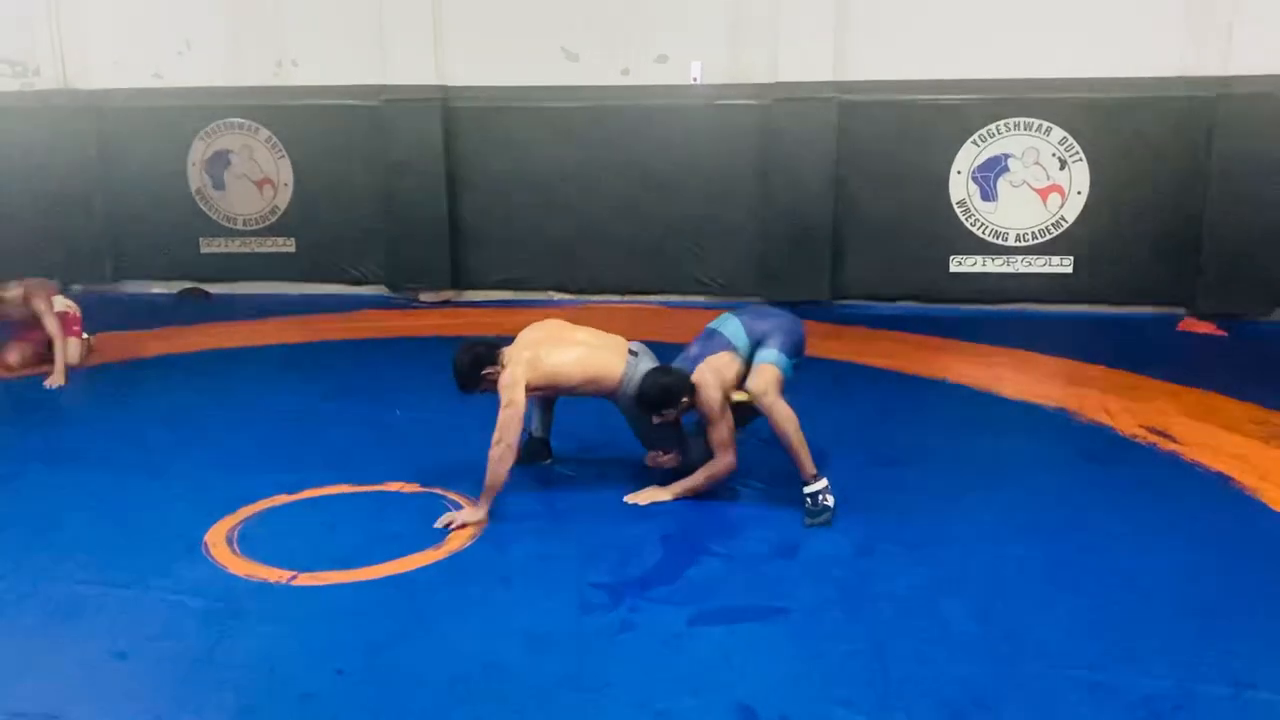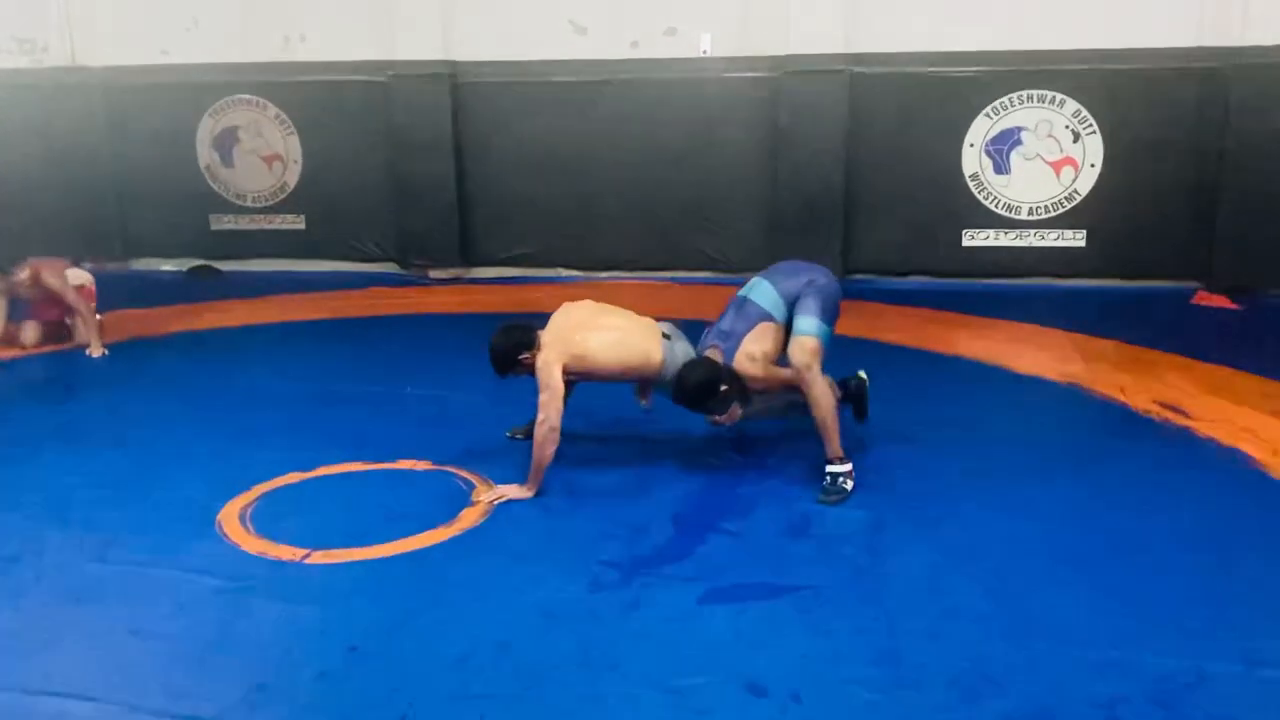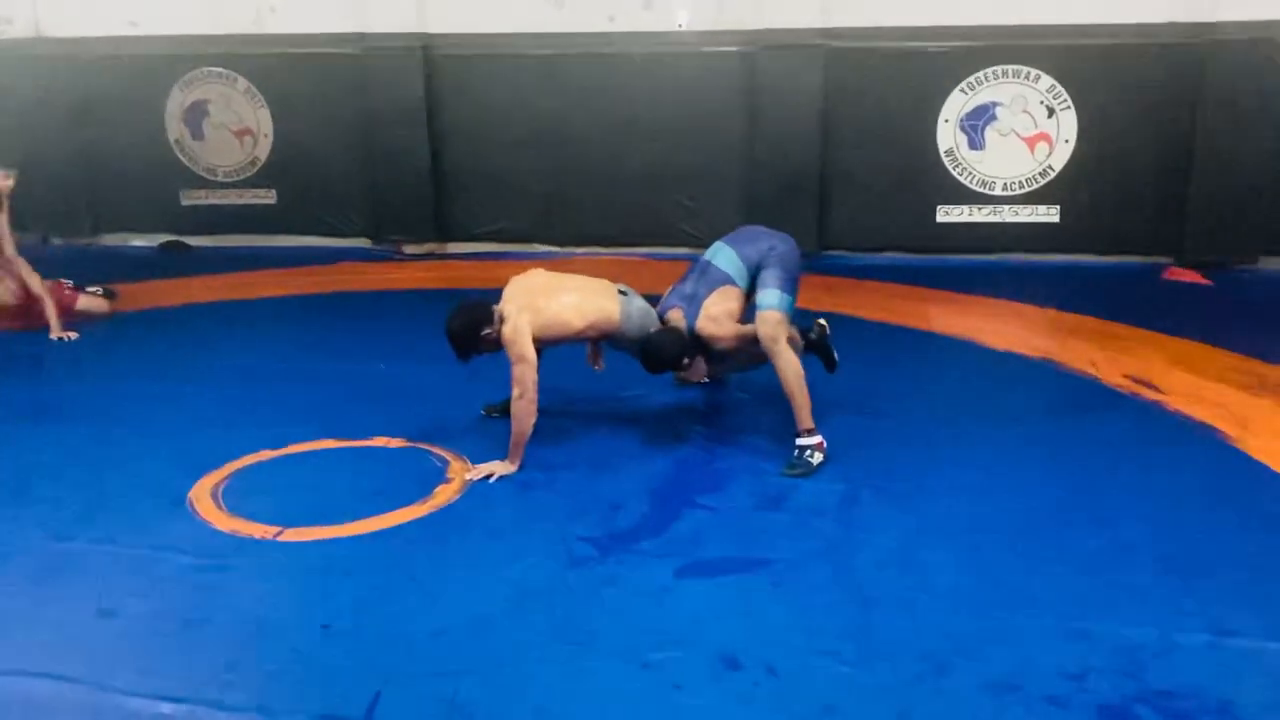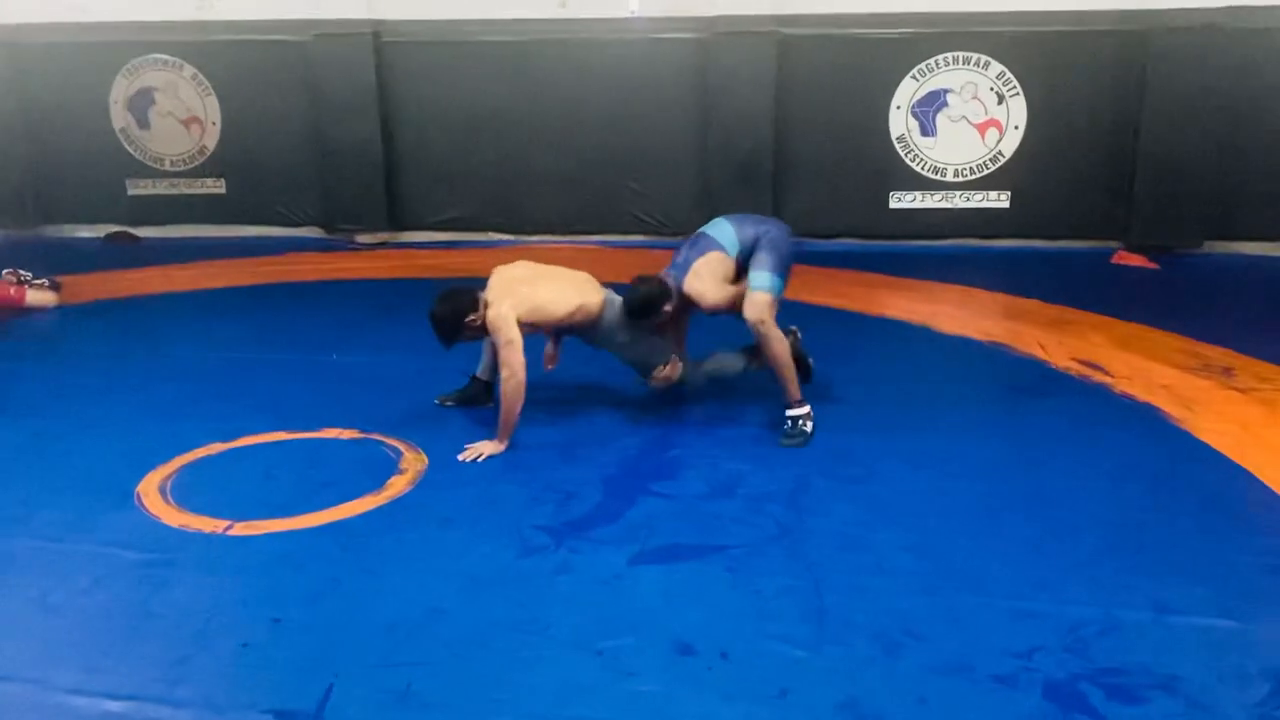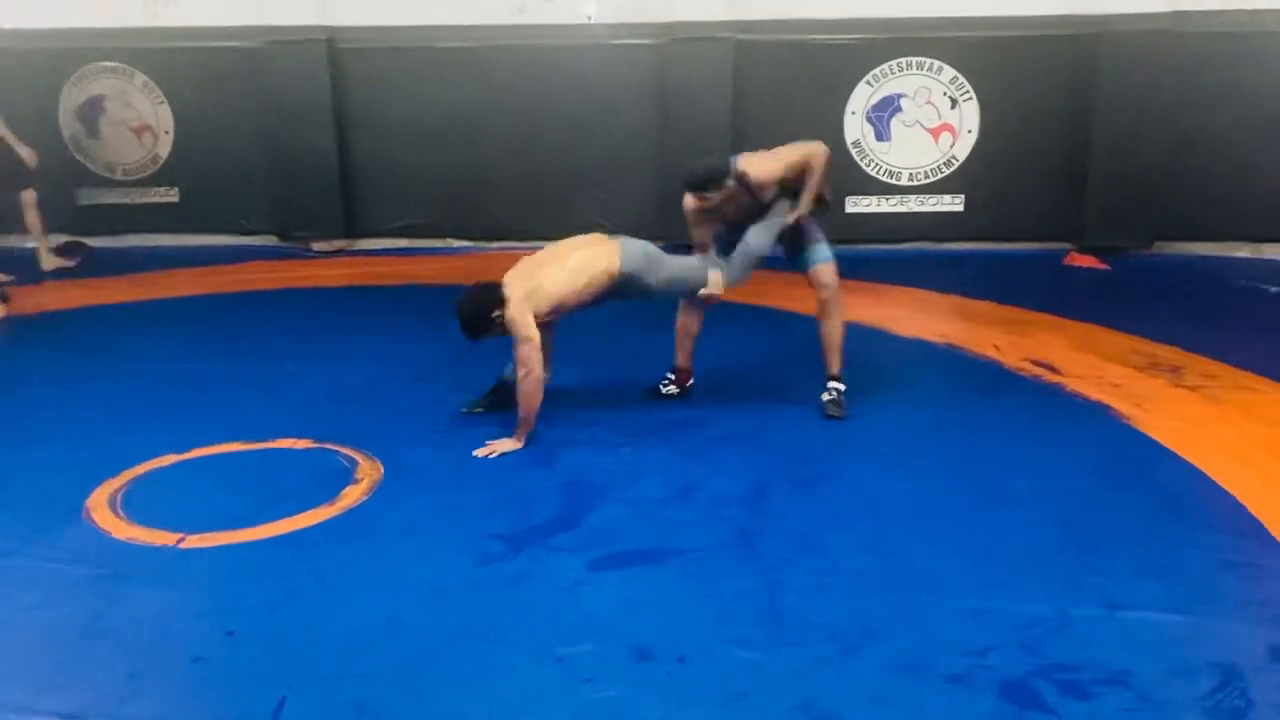
dt=1s
person 1, frame 1
left shoulder: (511, 375)
right shoulder: (533, 332)
left elbow: (504, 444)
left wrist: (480, 509)
left hip: (635, 382)
right hip: (633, 353)
right ankle: (539, 447)
person 1, frame 2
left shoulder: (548, 359)
right shoulder: (567, 312)
left elbow: (550, 425)
left wrist: (529, 488)
left hip: (670, 366)
right hip: (663, 335)
person 1, frame 3
left shoulder: (514, 329)
right shoulder: (518, 284)
left elbow: (525, 397)
left wrist: (512, 462)
left hip: (628, 322)
right hip: (617, 294)
person 1, frame 4
left shoulder: (497, 314)
right shoulder: (502, 276)
left elbow: (514, 378)
left wrist: (500, 441)
right wrist: (554, 341)
left hip: (606, 321)
right hip: (593, 292)
left knee: (683, 373)
right ankle: (480, 388)
person 1, frame 5
left shoulder: (517, 309)
right shoulder: (509, 283)
left elbow: (530, 373)
left wrist: (519, 437)
right wrist: (543, 367)
left hip: (626, 264)
right hip: (614, 246)
left knee: (720, 276)
person 2, frame 1
left shoulder: (706, 389)
right shoulder: (671, 384)
left elbow: (726, 460)
left wrist: (671, 491)
left hip: (780, 327)
right hip: (746, 321)
left knee: (760, 390)
left ankle: (816, 484)
person 2, frame 2
left shoulder: (750, 370)
right shoulder: (705, 358)
left hip: (815, 284)
right hip: (780, 277)
left knee: (803, 365)
left ankle: (839, 464)
person 2, frame 3
left shoulder: (716, 333)
right shoulder: (664, 312)
left elbow: (763, 334)
left hip: (775, 251)
right hip: (744, 241)
left knee: (770, 336)
left ankle: (810, 438)
person 2, frame 4
left shoulder: (708, 297)
right shoulder: (660, 286)
left hip: (768, 236)
right hip: (734, 230)
left knee: (757, 318)
left ankle: (799, 408)
person 2, frame 5
left shoulder: (757, 175)
right shoulder: (693, 204)
left elbow: (818, 150)
right elbow: (703, 248)
left wrist: (804, 204)
left hip: (786, 210)
right hip: (736, 225)
left knee: (828, 286)
left ankle: (834, 383)
right ankle: (681, 376)
